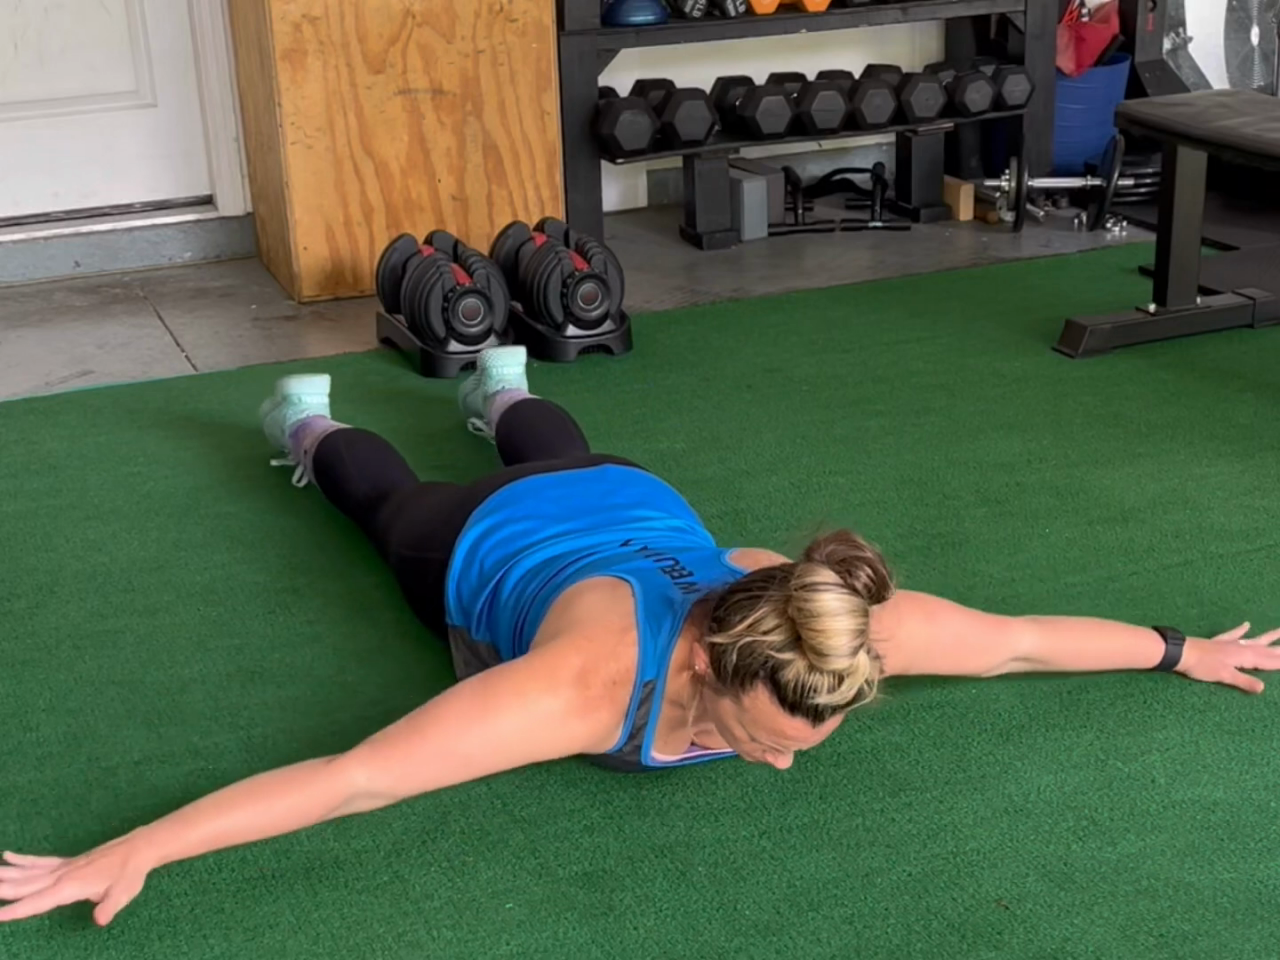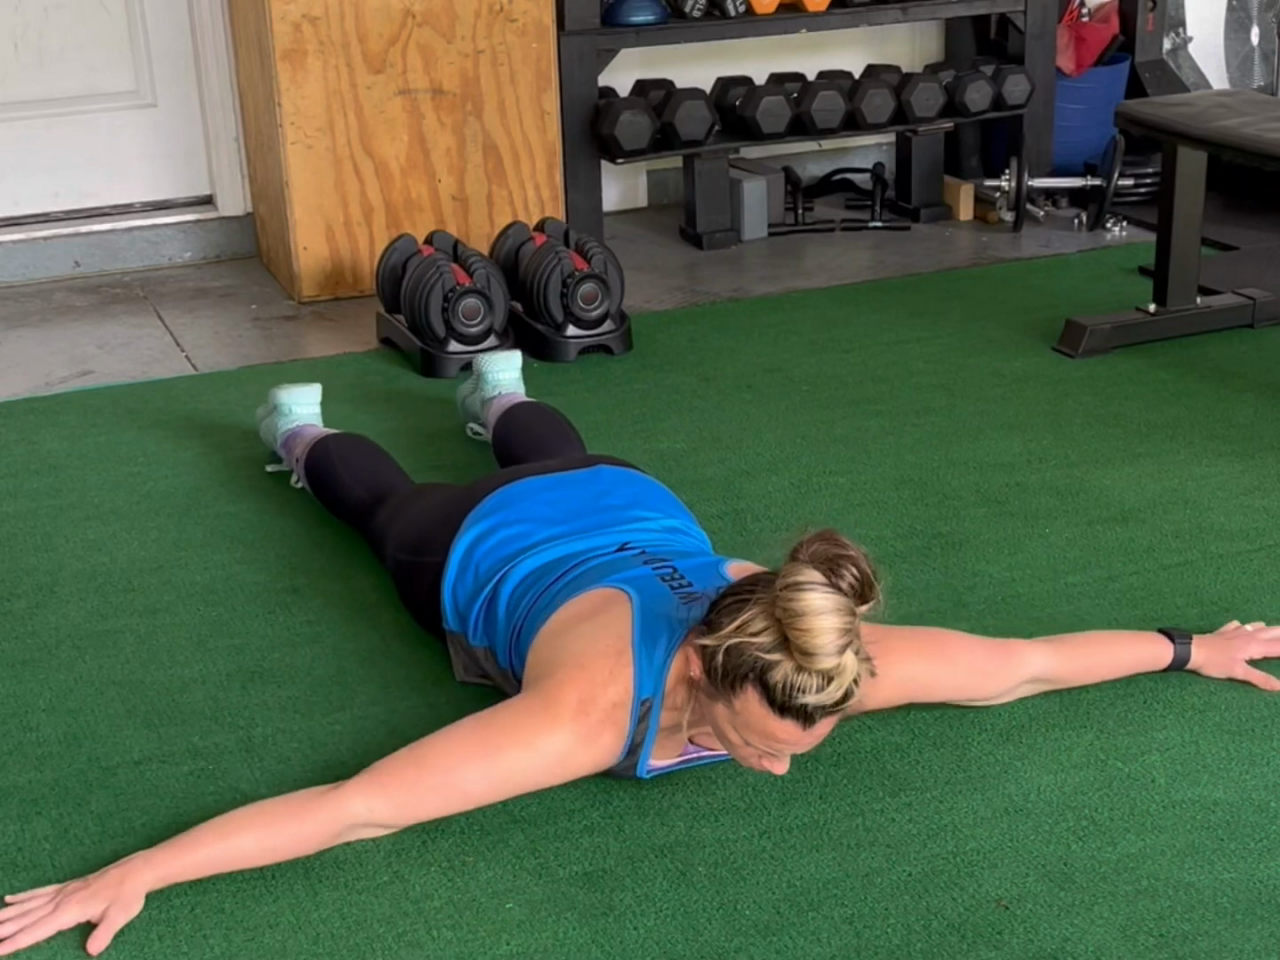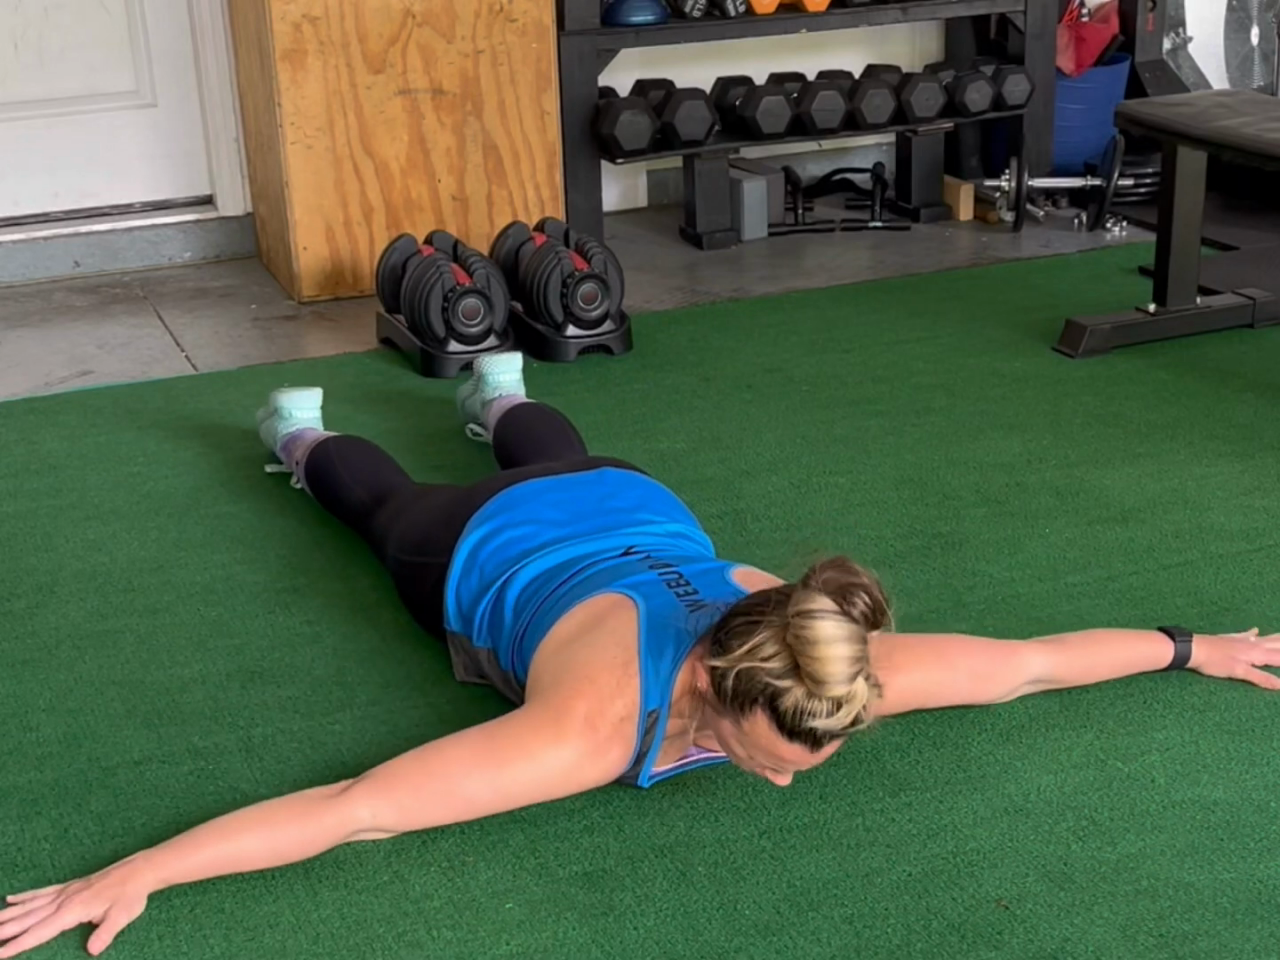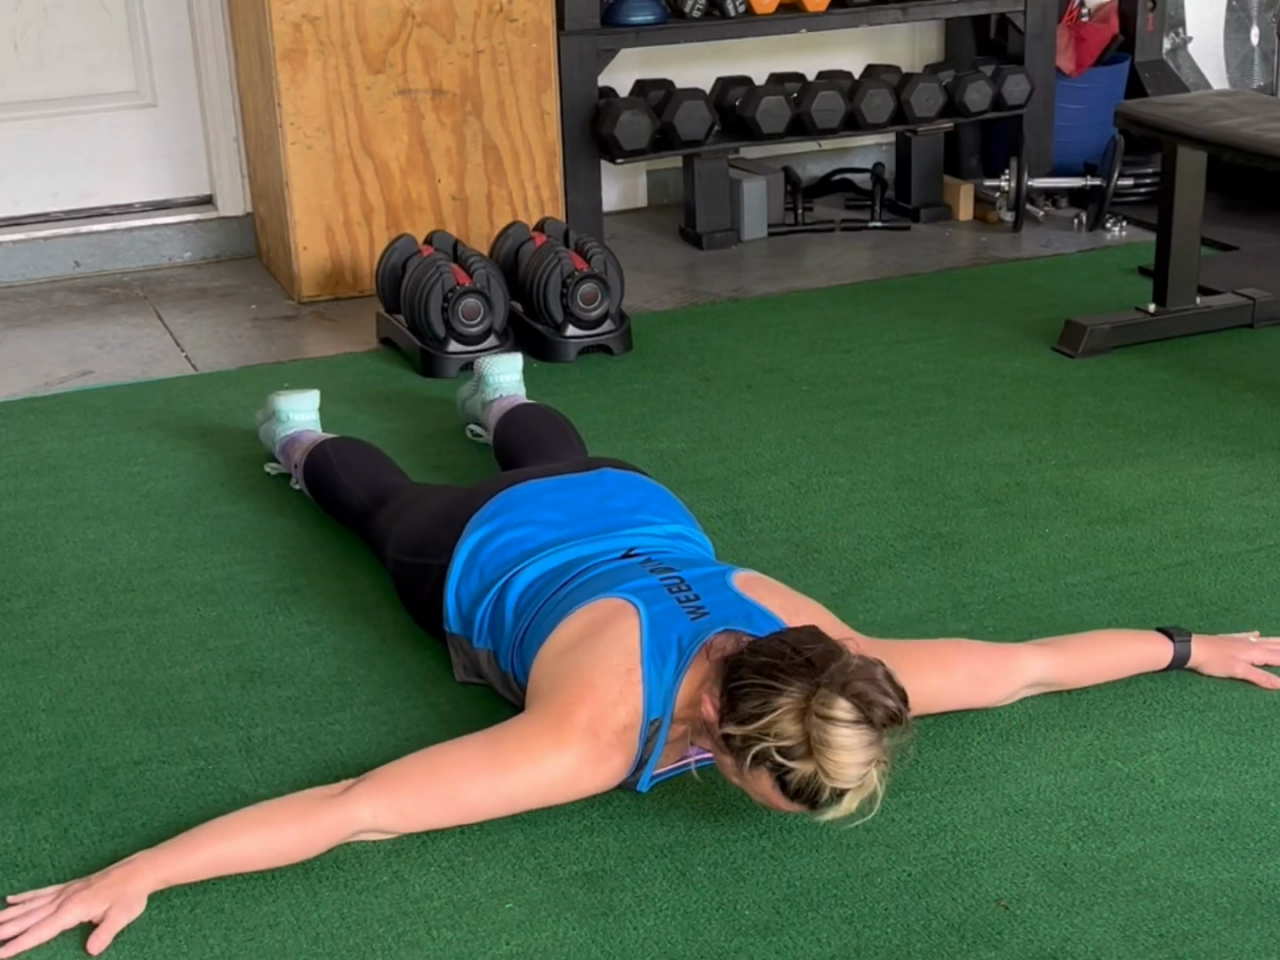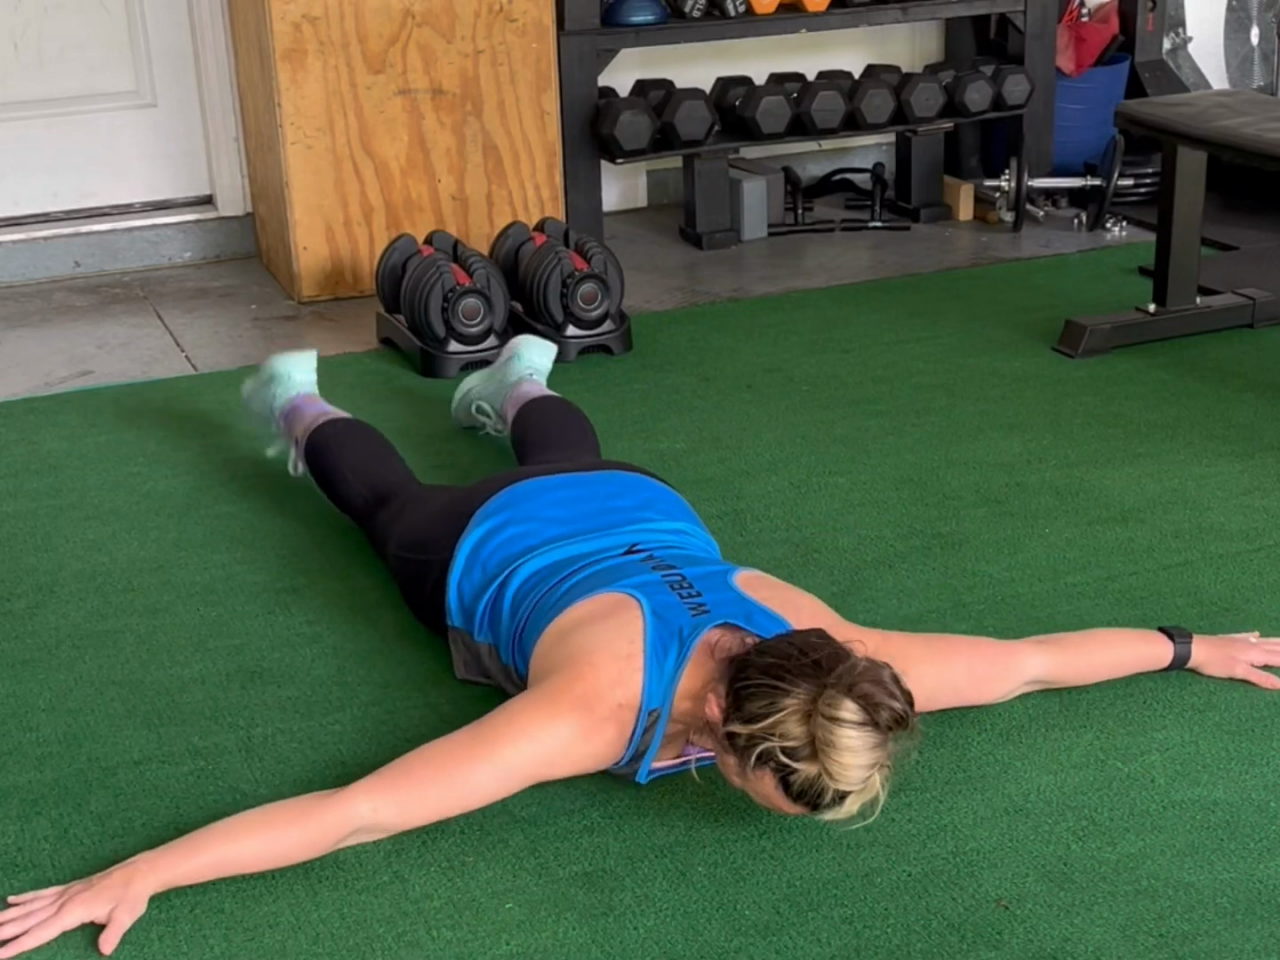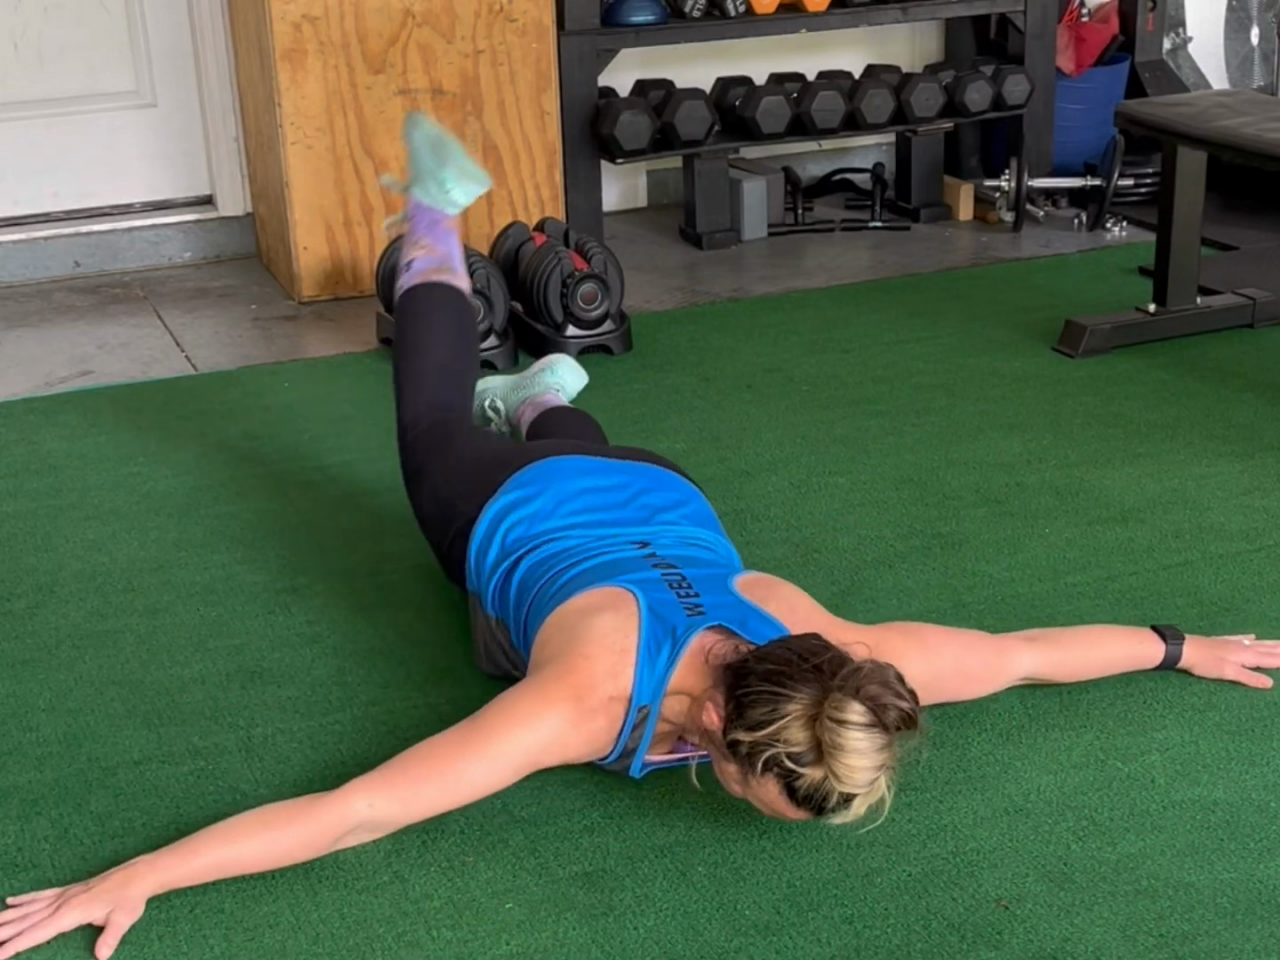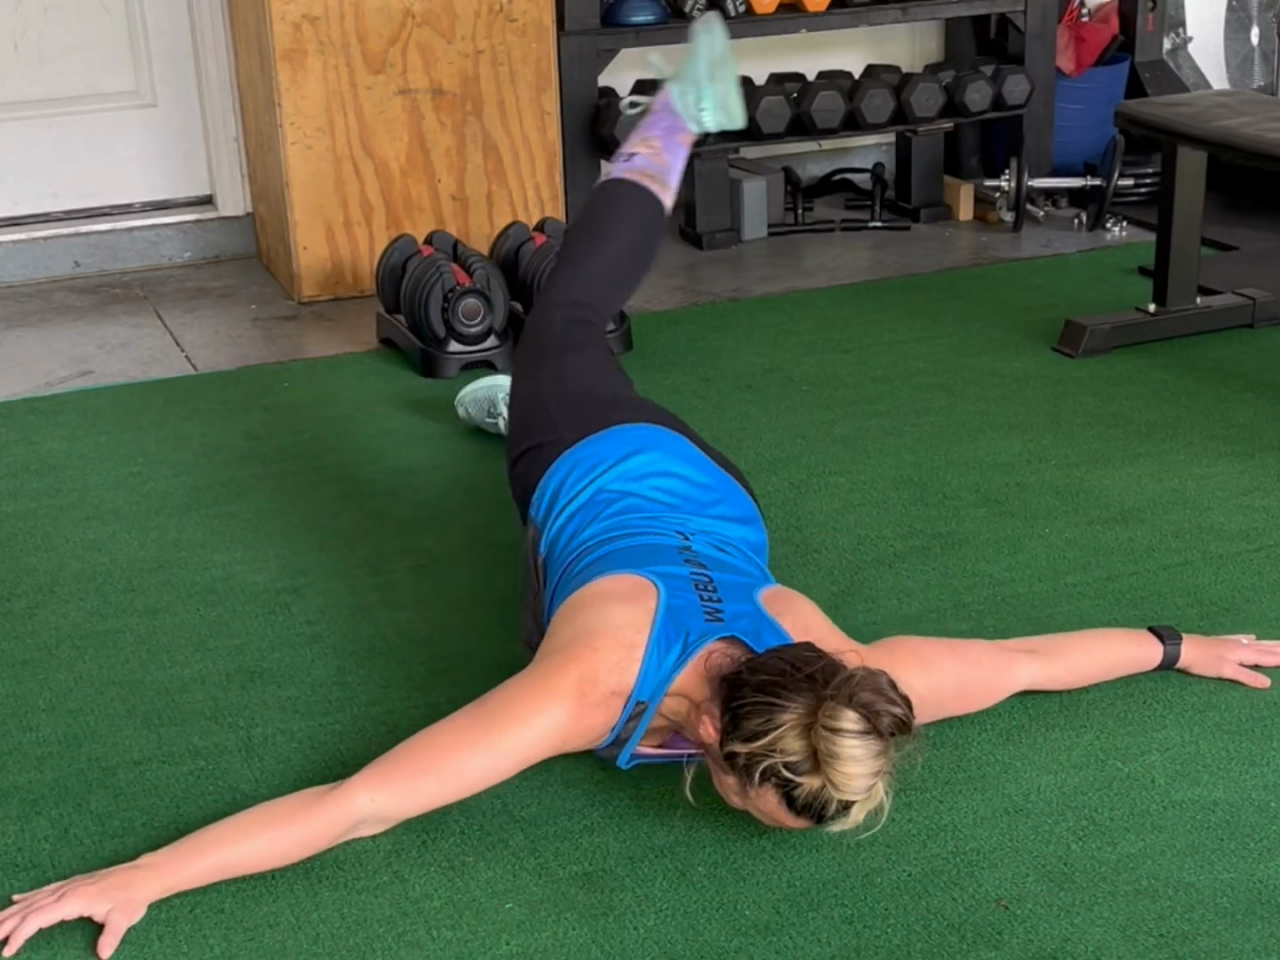
dt=0.3s
person 1, frame 1
left shoulder: (825, 629)
right shoulder: (591, 685)
left elbow: (1022, 638)
right elbow: (343, 780)
right wrist: (122, 857)
left hip: (638, 516)
right hip: (488, 552)
left knee: (560, 455)
right knee: (396, 502)
left ankle: (499, 388)
right ankle: (309, 423)
person 1, frame 2
left shoulder: (827, 652)
right shoulder: (593, 713)
left elbow: (1029, 661)
right elbow: (345, 809)
left hip: (636, 513)
right hip: (481, 554)
left knee: (558, 460)
right knee: (391, 505)
left ankle: (494, 391)
right ankle: (302, 429)
person 1, frame 3
left shoulder: (830, 668)
right shoulder: (598, 728)
left elbow: (1032, 659)
right elbow: (347, 810)
left hip: (637, 517)
right hip: (486, 556)
left knee: (554, 458)
right knee: (388, 504)
left ankle: (496, 392)
right ankle: (301, 431)
person 1, frame 4
left shoulder: (834, 675)
right shoulder: (598, 737)
left elbow: (1031, 661)
right elbow: (343, 809)
left hip: (638, 516)
right hip: (486, 557)
left knee: (557, 461)
right knee: (390, 505)
left ankle: (496, 392)
right ankle: (299, 434)
person 1, frame 5
left shoulder: (833, 657)
right shoulder: (601, 712)
left elbow: (1029, 658)
right elbow: (346, 813)
left hip: (647, 521)
right hip: (492, 559)
left knee: (571, 454)
right knee: (392, 503)
left ankle: (516, 382)
right ankle: (299, 404)
person 1, frame 6
left shoulder: (828, 661)
right shoulder: (597, 702)
left elbow: (1024, 653)
right elbow: (345, 811)
left hip: (660, 507)
right hip: (515, 523)
right knee: (436, 410)
left ankle: (542, 394)
right ankle: (437, 202)
person 1, frame 7
left shoulder: (843, 701)
right shoulder: (595, 694)
left elbow: (1028, 661)
right elbow: (350, 806)
left hip: (697, 493)
right hip: (603, 474)
right knee: (577, 312)
right ankle: (682, 112)
